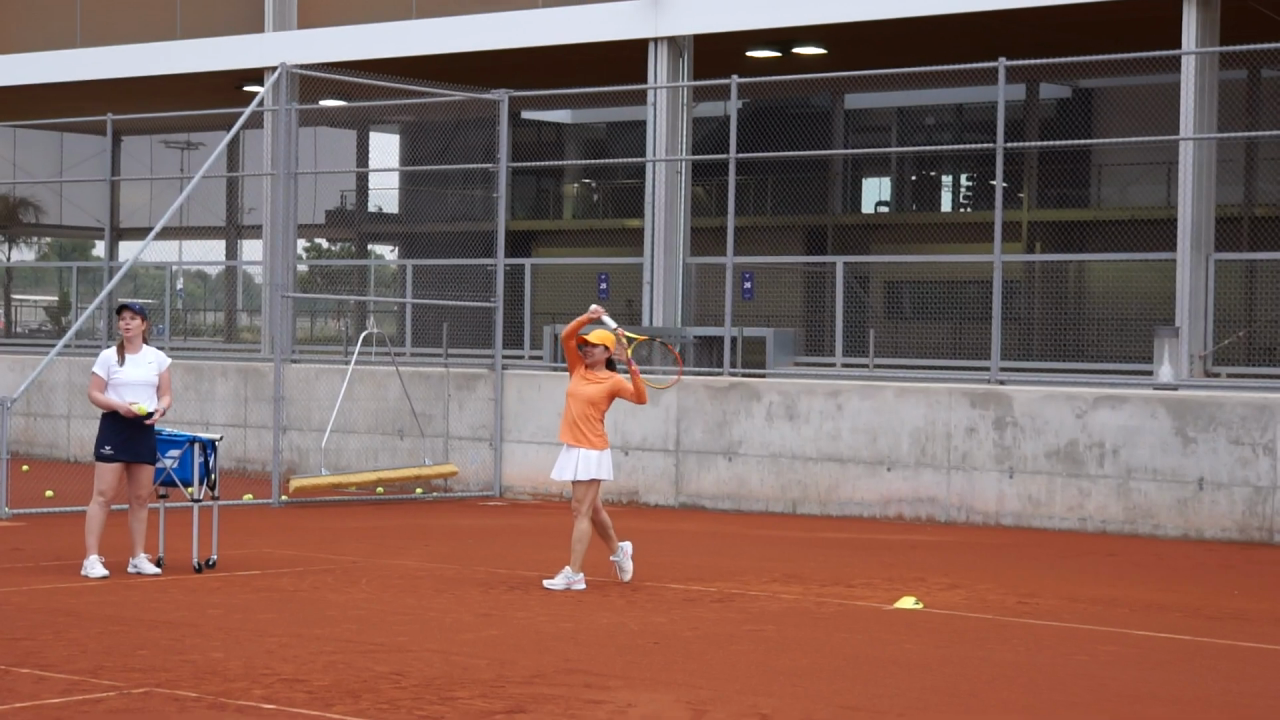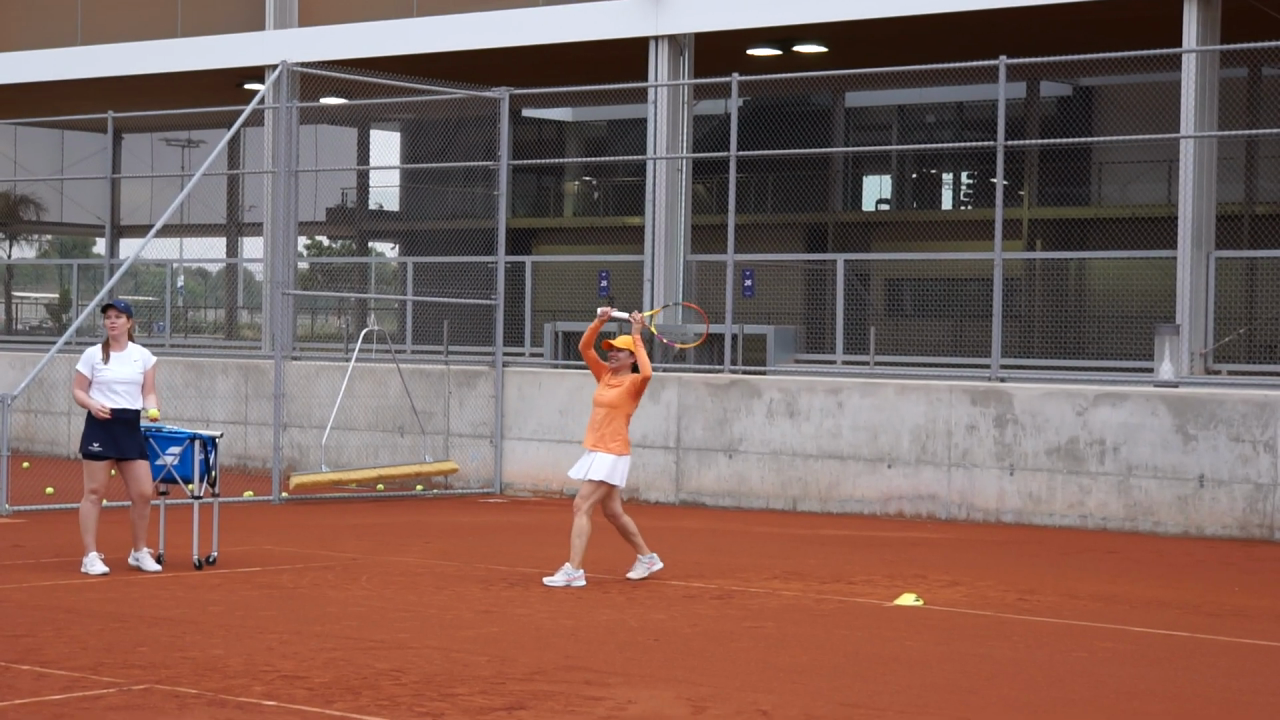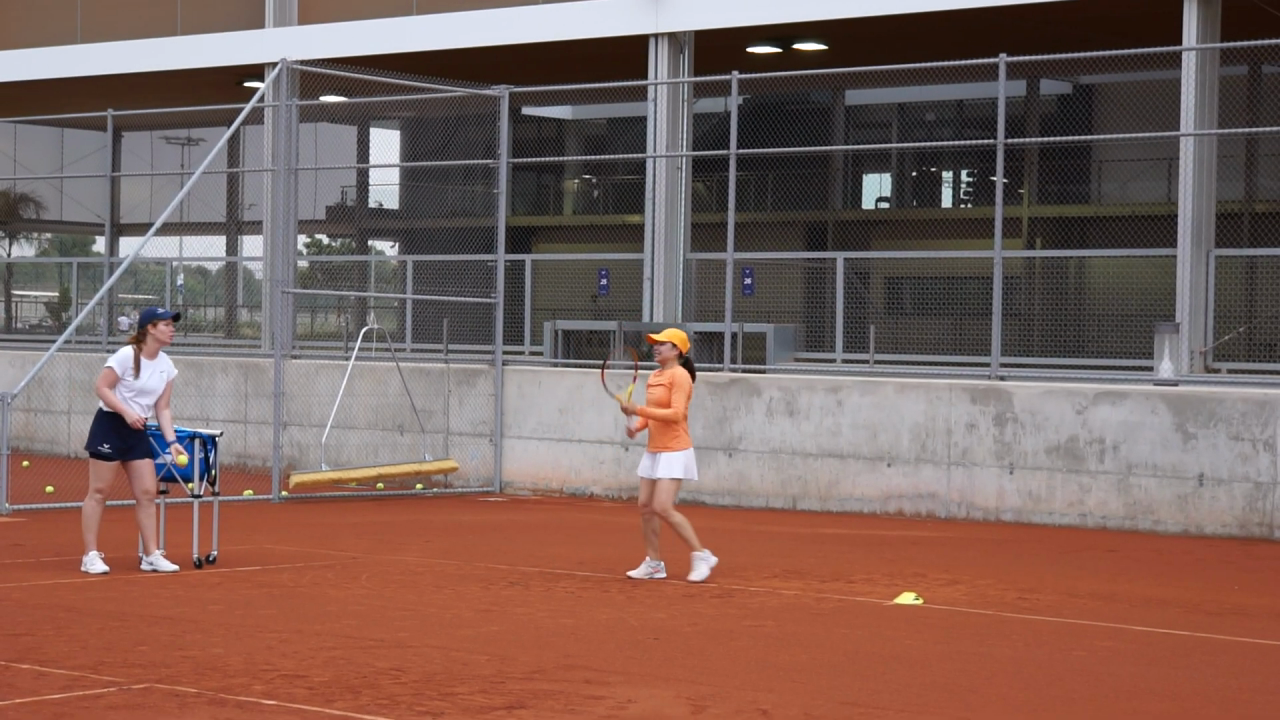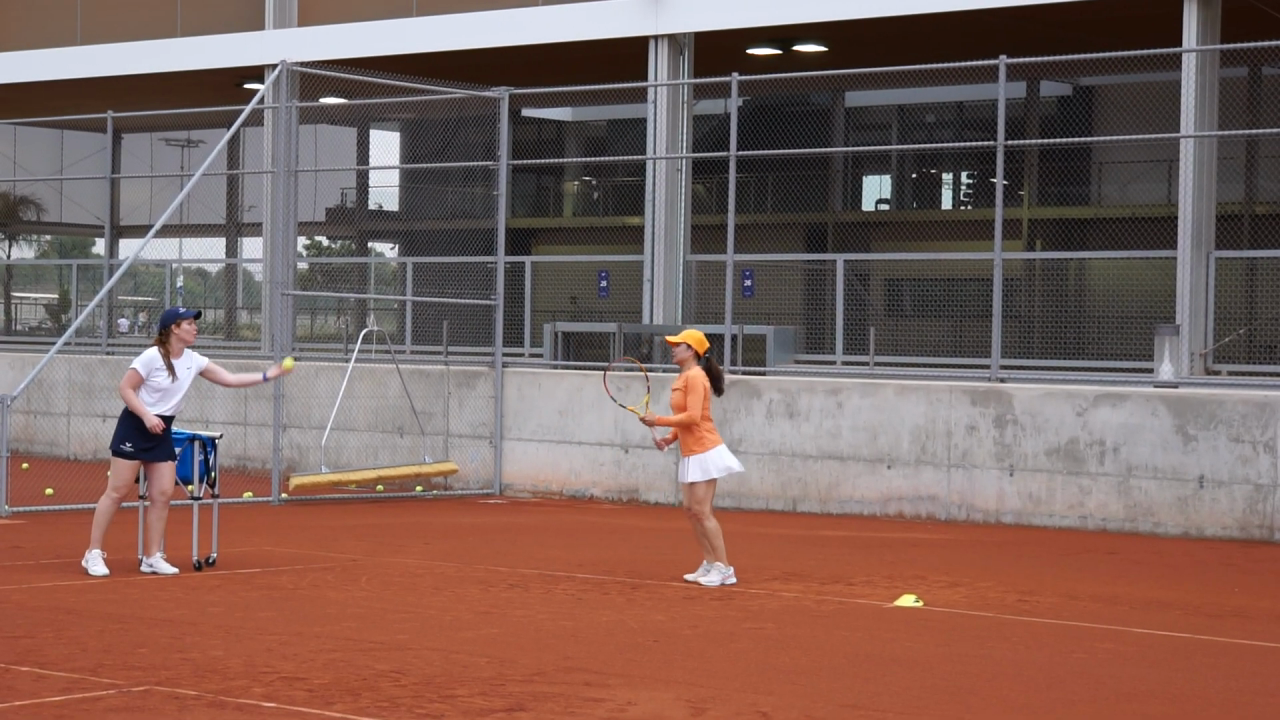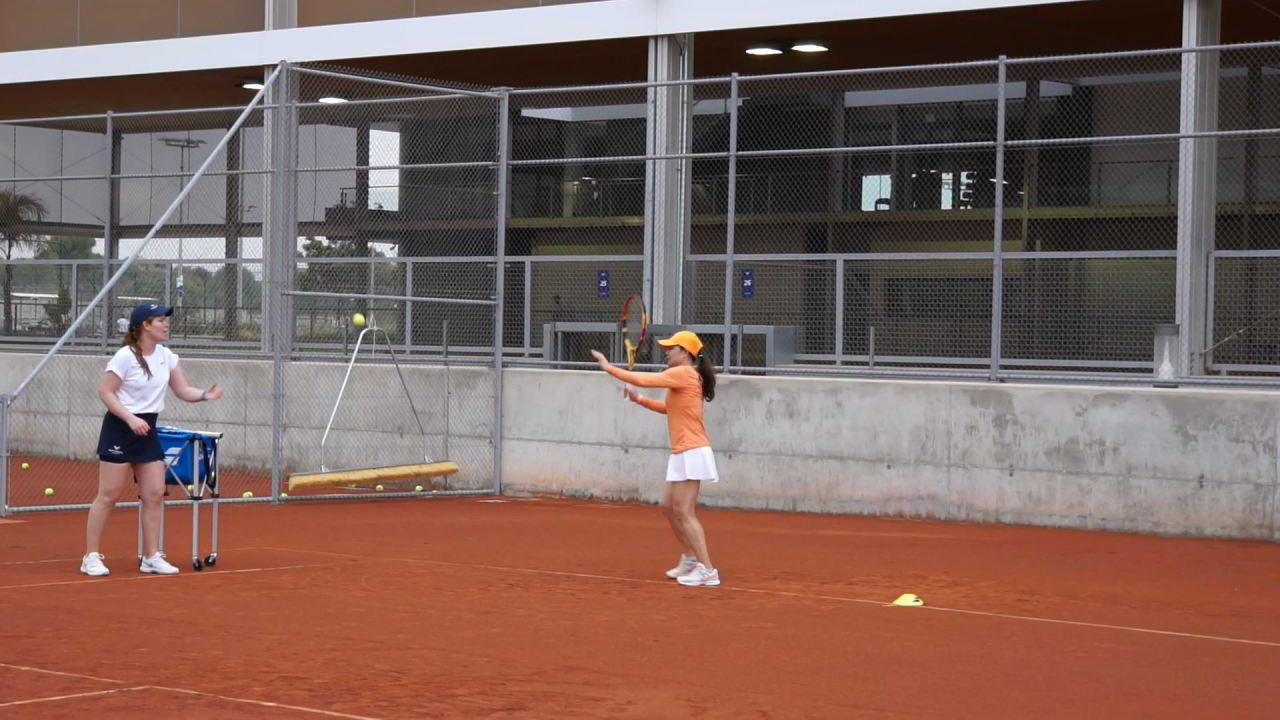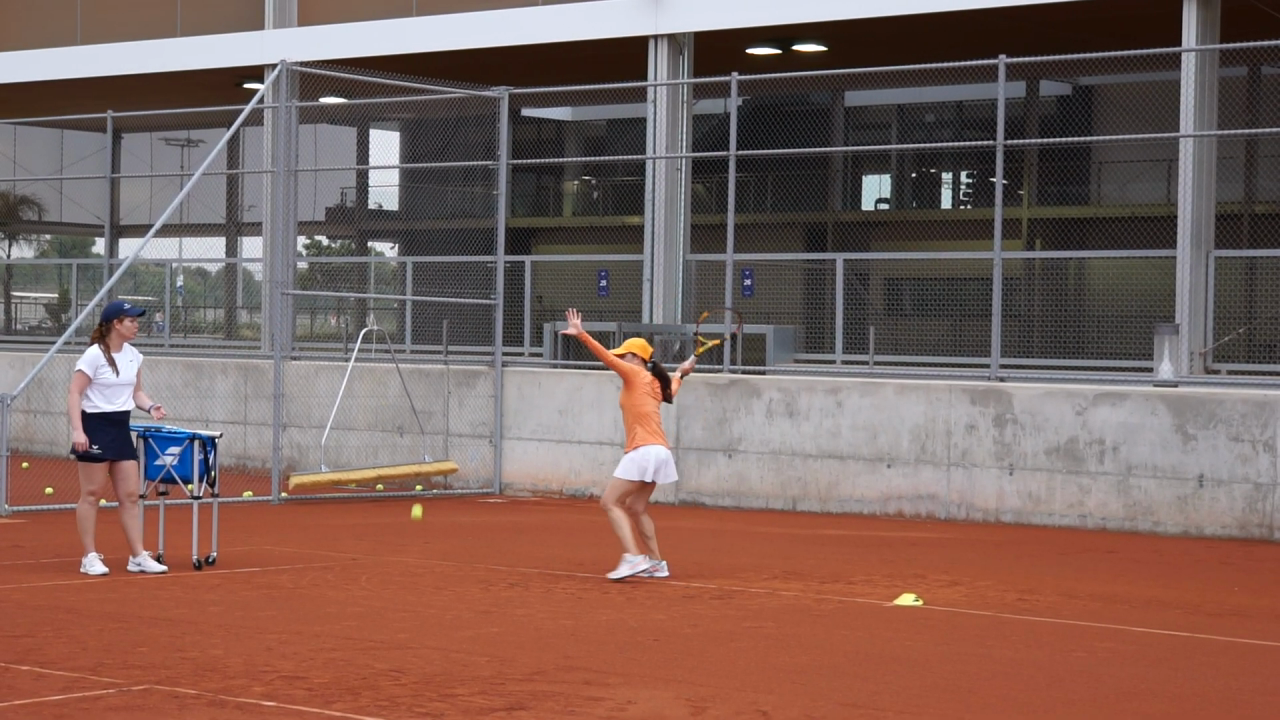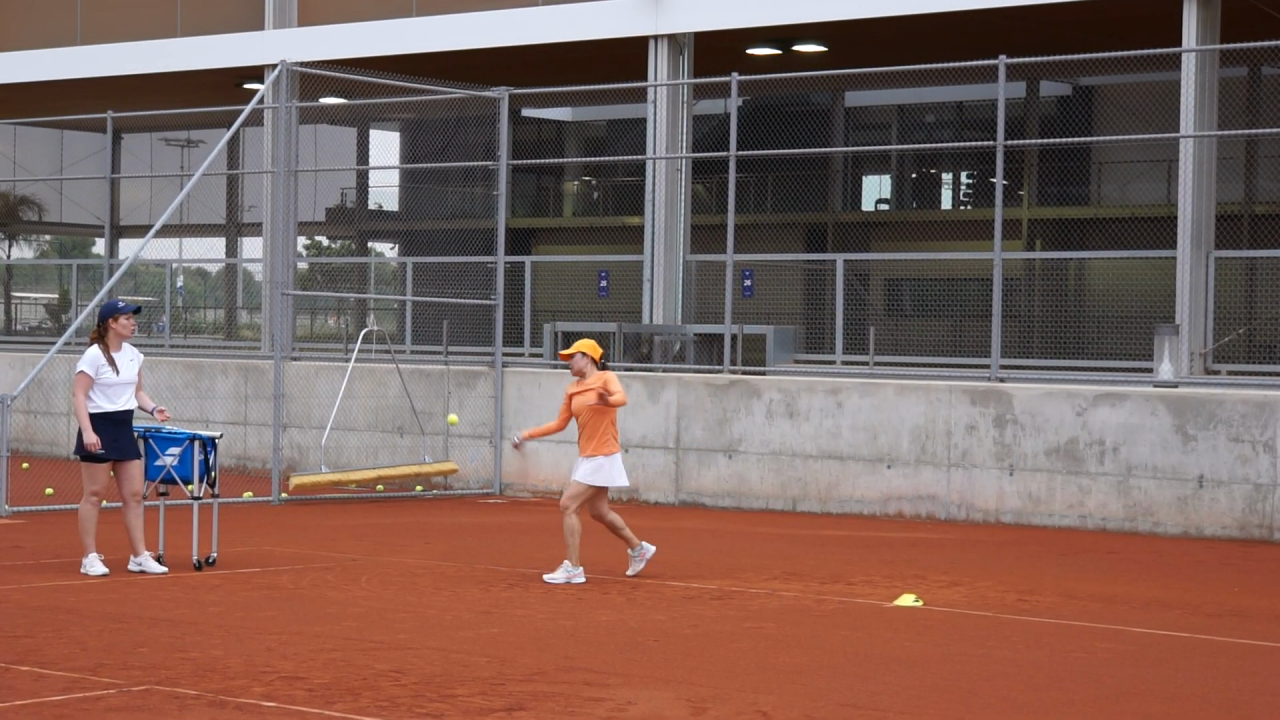
dt=0.5s
person 1, frame 1
left shoulder: (158, 358)
right shoulder: (108, 356)
left elbow: (165, 395)
right elbow: (94, 393)
left wrist: (160, 409)
right wrist: (118, 405)
left hip: (144, 431)
right hip: (114, 429)
left knee: (140, 498)
right knee: (103, 495)
left ankle: (138, 558)
right ankle: (91, 559)
person 1, frame 2
left shoulder: (144, 356)
right shoulder: (93, 354)
left elbow: (149, 393)
right elbow: (77, 391)
left wrist: (153, 410)
right wrist: (92, 405)
left hip: (131, 428)
right hip: (100, 427)
left knee: (144, 494)
right knee: (94, 493)
left ankle: (140, 552)
right ankle: (90, 556)
person 1, frame 3
left shoulder: (167, 365)
right shoulder: (126, 355)
left elbow: (162, 408)
right elbow: (102, 388)
left wrist: (172, 441)
right wrist: (126, 412)
left hip: (138, 433)
right hip: (110, 427)
left knee: (147, 493)
right knee: (99, 492)
left ankle: (151, 555)
right ankle: (91, 555)
person 1, frame 4
left shoulder: (194, 360)
right shoulder: (152, 356)
left elbow: (230, 379)
right elbow: (125, 388)
left wrist: (265, 376)
right wrist: (147, 416)
left hip: (162, 432)
right hip: (135, 427)
left knee: (162, 495)
right knee: (116, 491)
left ankle: (152, 557)
right ankle: (93, 554)
person 1, frame 5
left shoulder: (166, 356)
right shoulder: (125, 356)
left elbow: (183, 391)
right elbow: (105, 392)
left wrist: (205, 394)
right wrist: (131, 418)
left hip: (148, 432)
right hip: (120, 429)
left knee: (155, 495)
right knee: (109, 495)
left ankle: (152, 557)
right ankle: (92, 556)
person 1, frame 6
left shoulder: (133, 355)
right shoulder: (94, 355)
right elbow: (74, 393)
left wrist: (150, 407)
right wrist: (77, 429)
left hip: (121, 429)
right hip: (95, 428)
left knee: (130, 495)
right knee: (92, 495)
left ankle: (138, 557)
right ankle: (89, 557)
person 1, frame 7
left shoulder: (133, 354)
right shoulder: (94, 355)
right elbow: (79, 395)
left wrist: (153, 408)
right wrist: (87, 431)
left hip: (124, 429)
right hip: (99, 429)
left knee: (134, 495)
right knee: (94, 495)
left ankle: (139, 556)
right ankle: (90, 558)
person 2, frame 1
left shoulder: (613, 380)
right shoulder: (577, 368)
left elbow: (641, 399)
right elbow: (565, 337)
left wrist: (631, 367)
right wrist: (587, 317)
left hip: (591, 451)
right hip: (573, 448)
left knee: (580, 511)
right knee: (592, 508)
left ankle: (574, 574)
right ankle: (618, 551)
person 2, frame 2
left shoulder: (635, 382)
right shoulder: (606, 375)
left elbow: (645, 373)
right elbow: (584, 349)
left wrist: (635, 336)
right wrist: (598, 323)
left hip: (612, 456)
right hip: (597, 453)
left knee: (581, 508)
right knee: (612, 510)
left ankle: (573, 570)
right ankle: (647, 557)
person 2, frame 3
left shoulder: (680, 376)
right shoulder: (654, 376)
left elbow: (675, 414)
left wrist: (639, 409)
right wrist: (636, 426)
left hip: (675, 452)
right hip: (654, 452)
left knee: (663, 508)
right knee: (645, 506)
left ankle: (702, 555)
right ankle: (654, 563)
person 2, frame 4
left shoulder: (695, 377)
right shoulder: (682, 378)
left elbow: (693, 417)
left wrist: (658, 421)
right wrist: (670, 438)
left hip: (705, 453)
right hip: (691, 454)
left knee: (700, 512)
right knee: (693, 511)
left ankle: (724, 568)
right ankle: (710, 565)
person 2, frame 5
left shoulder: (683, 373)
right shoulder: (688, 377)
left elbow: (644, 380)
right elbow: (669, 408)
left wrist: (608, 367)
right wrist: (639, 399)
left hip: (690, 452)
right hip: (684, 453)
left knee: (684, 513)
right knee: (667, 506)
left ankle: (707, 570)
right ankle: (691, 557)
person 2, frame 6
left shoulder: (633, 375)
right shoulder: (651, 382)
left elbow: (605, 356)
right elbow: (669, 392)
left wrist: (580, 334)
right wrist: (680, 374)
left hip: (643, 452)
right hip: (655, 452)
left knee: (609, 502)
right knee: (634, 508)
left ankle: (633, 557)
right ankle: (655, 562)
person 2, frame 7
left shoulder: (606, 377)
right shoulder: (573, 389)
left elbow: (622, 398)
right elbow: (560, 423)
left wrist: (608, 400)
right wrist: (529, 434)
left hip: (603, 457)
right hip: (589, 458)
left knee: (568, 505)
right knee: (599, 511)
left ankle: (572, 568)
right ankle: (639, 548)
